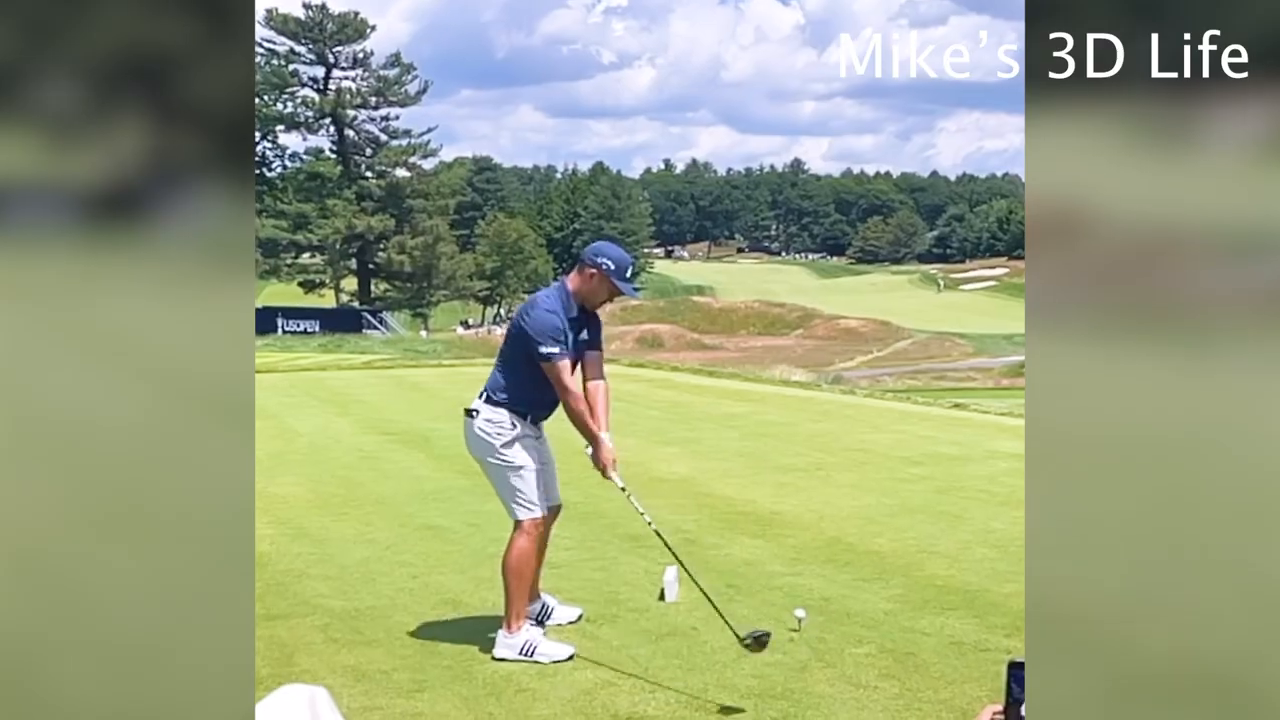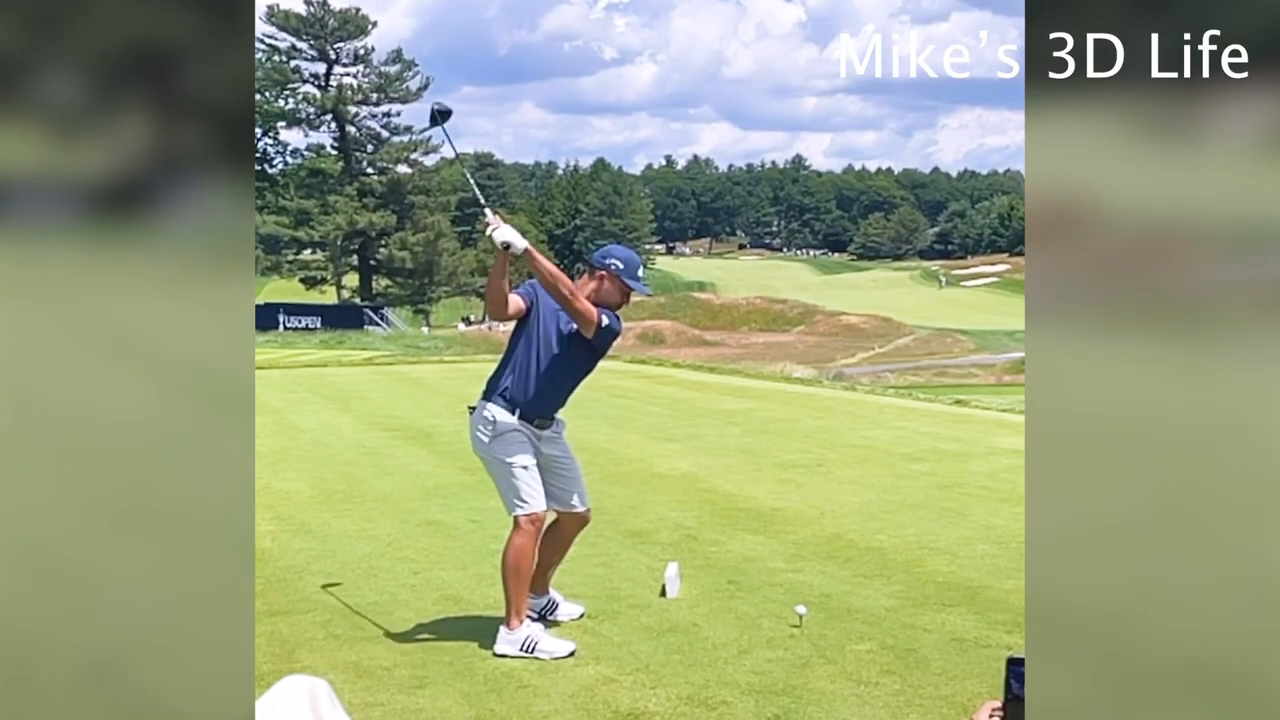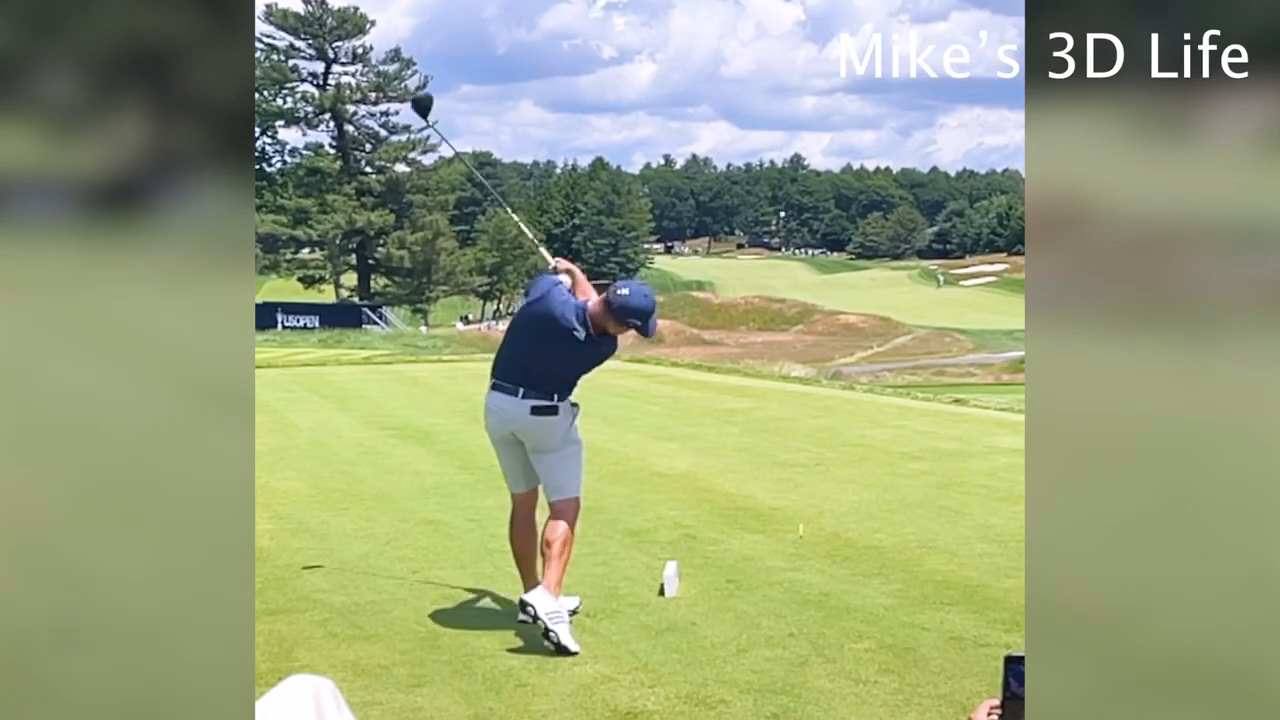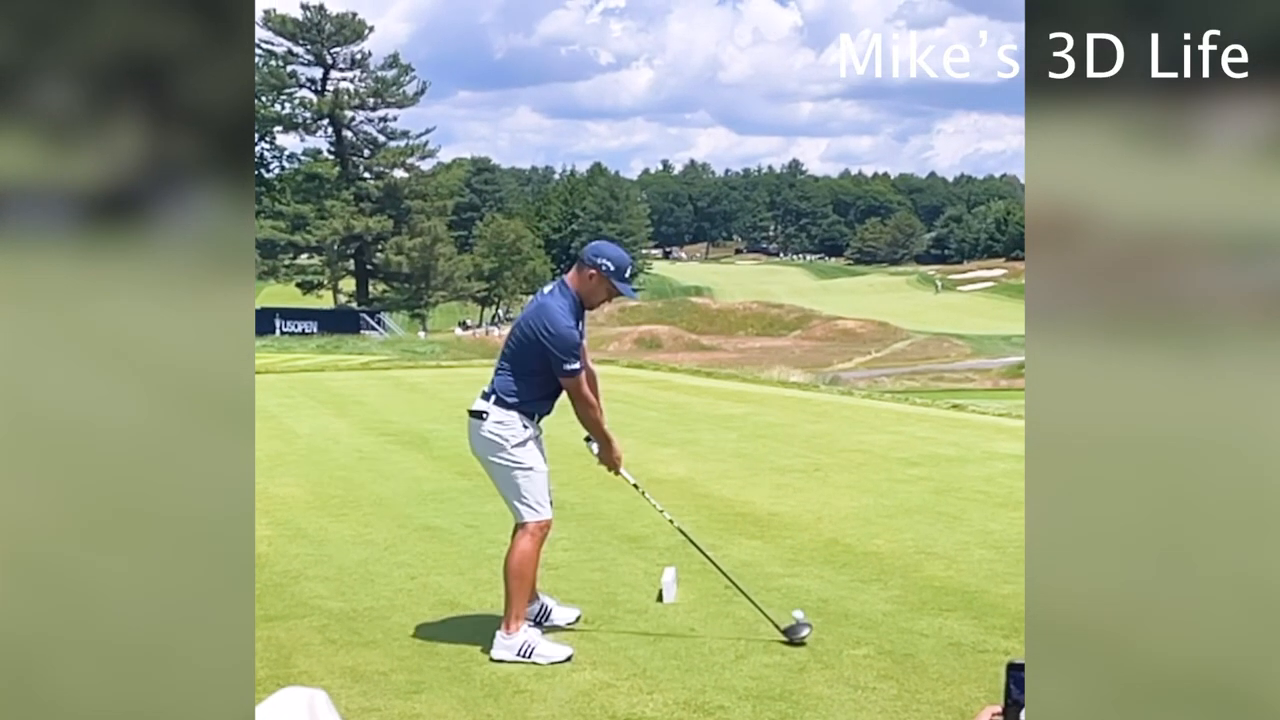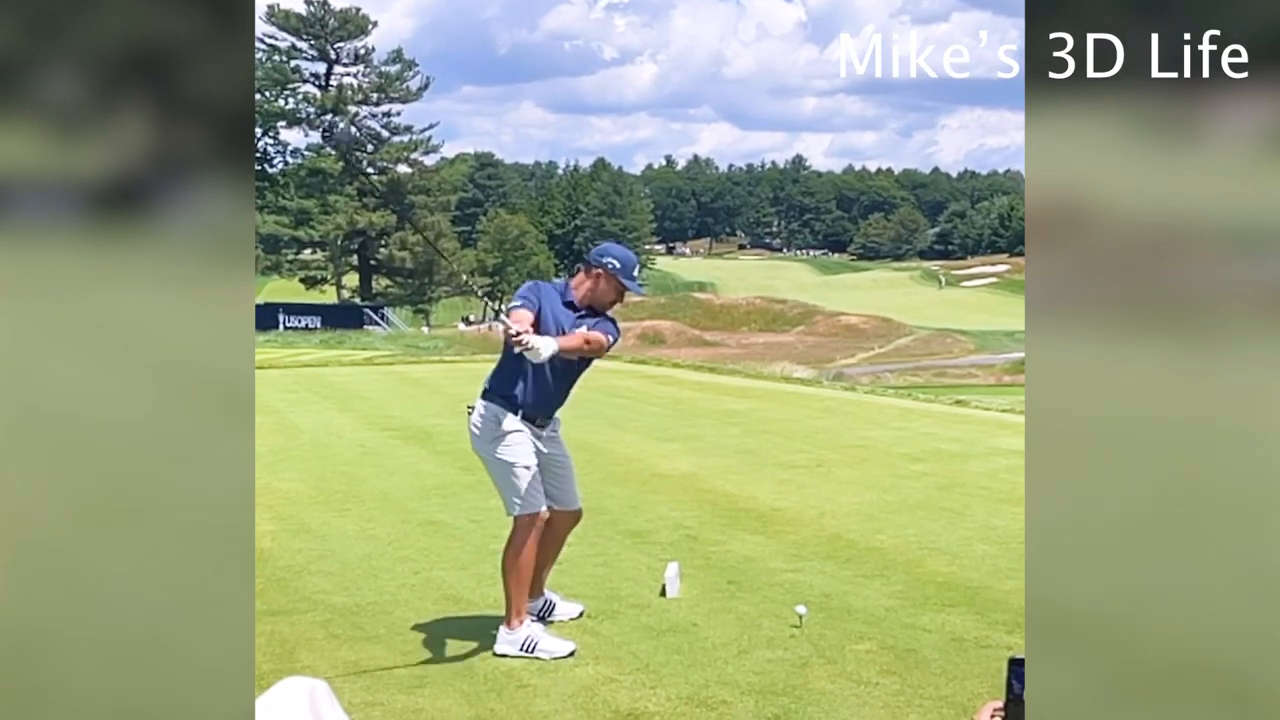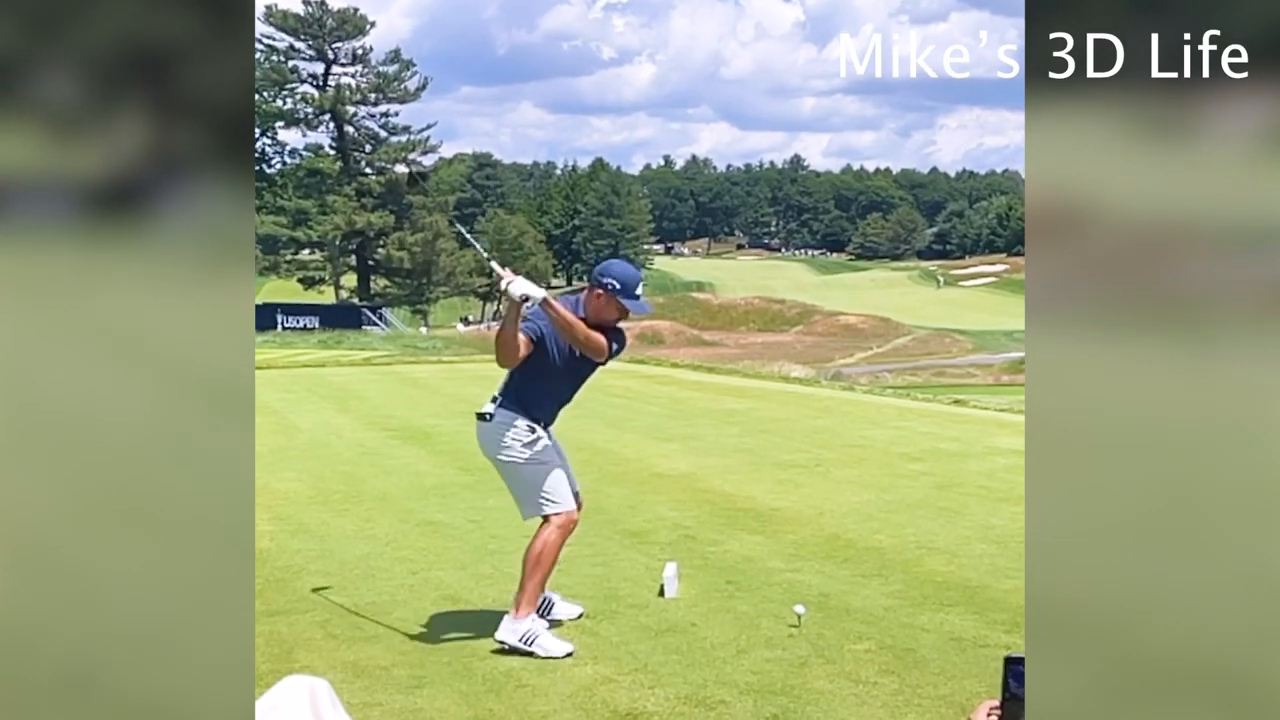
dt=0.5s
person 1, frame 1
left shoulder: (590, 322)
right shoulder: (544, 310)
left elbow: (594, 379)
right elbow: (564, 385)
left wrist: (603, 434)
right wrist: (597, 440)
left hip: (528, 426)
right hip: (500, 425)
left knee: (547, 511)
right knee: (531, 520)
left ankle: (532, 602)
right ankle: (513, 633)
person 1, frame 2
left shoulder: (607, 324)
right shoulder: (538, 291)
left elbow: (569, 301)
right elbow: (498, 310)
left wrist: (524, 249)
right wrist: (501, 256)
left hip: (545, 427)
right hip: (501, 419)
left knee: (575, 515)
right knee: (530, 516)
left ankle: (537, 596)
right ankle: (515, 629)
person 1, frame 3
left shoulder: (548, 289)
right shoulder: (595, 335)
left wrist: (571, 273)
left hip: (501, 404)
right hip: (547, 416)
left knee: (523, 499)
right knee: (564, 506)
left ankle: (536, 598)
right ankle: (547, 600)
person 1, frame 4
left shoulder: (562, 304)
right shoulder: (558, 321)
left elbow: (586, 373)
right elbow: (580, 396)
left wrist: (601, 434)
right wrist: (605, 441)
left hip: (514, 422)
right hip: (505, 425)
left knee: (533, 514)
right knee: (535, 520)
left ankle: (529, 603)
right ankle: (512, 634)
person 1, frame 5
left shoulder: (606, 327)
right shoulder: (538, 292)
left elbow: (585, 343)
right elbow: (518, 326)
left wrist: (551, 346)
right wrist: (522, 332)
left hip: (544, 426)
right hip: (502, 421)
left knee: (567, 513)
right knee: (530, 517)
left ankle: (534, 598)
right ankle: (515, 630)
person 1, frame 6
left shoulder: (610, 338)
right shoulder: (543, 311)
left elbow: (587, 342)
right elbow: (507, 358)
left wrist: (545, 301)
right wrist: (515, 306)
left hip: (533, 429)
right hip: (511, 427)
left knee: (568, 508)
right knee: (560, 516)
left ankle: (535, 598)
right ankle: (519, 622)
